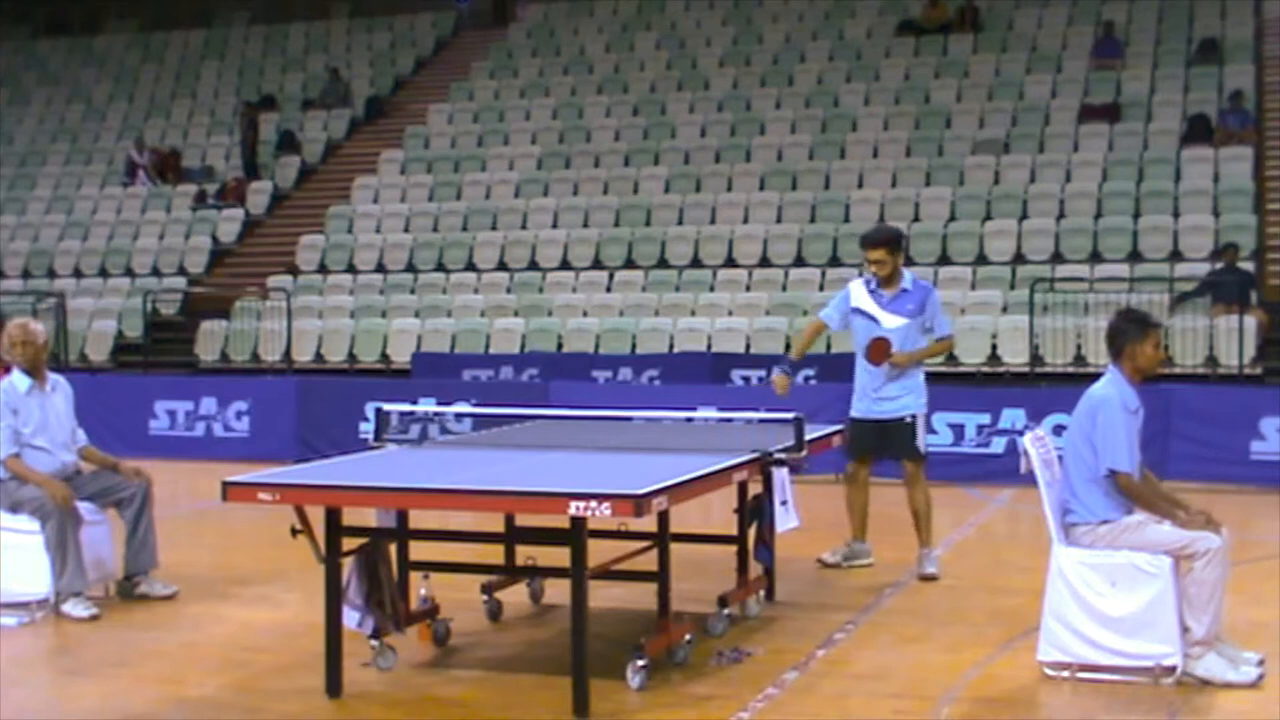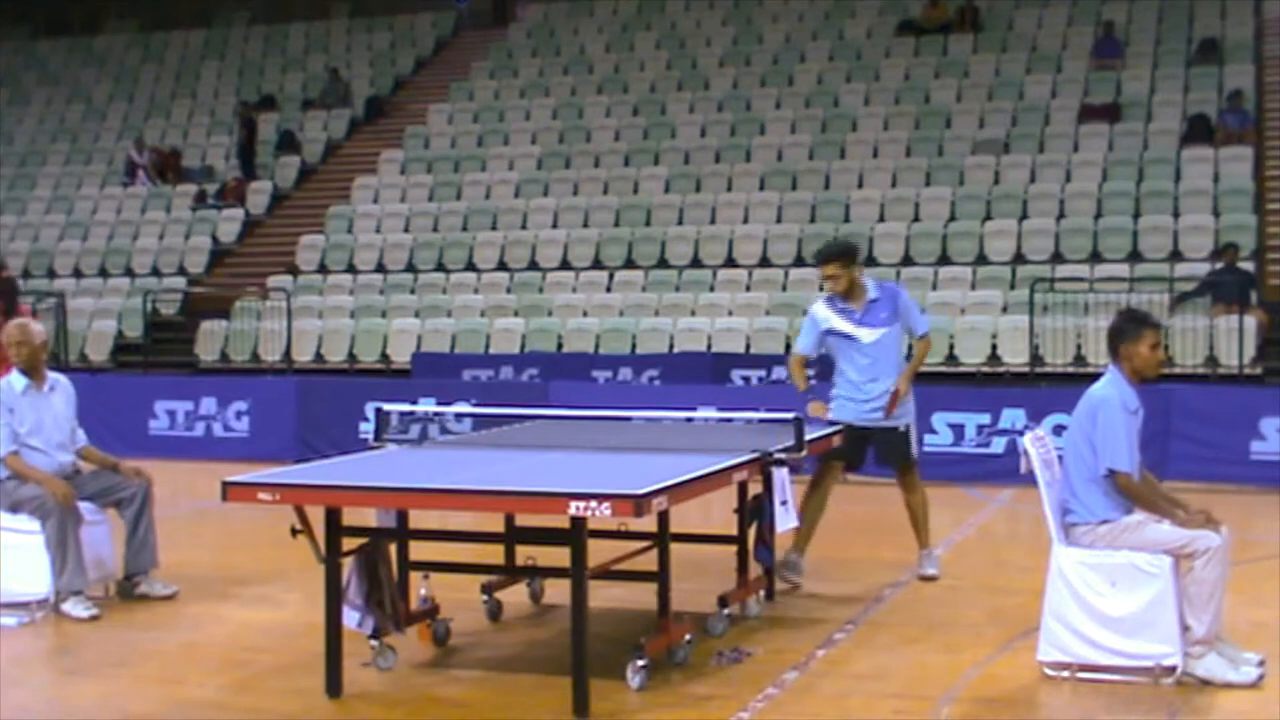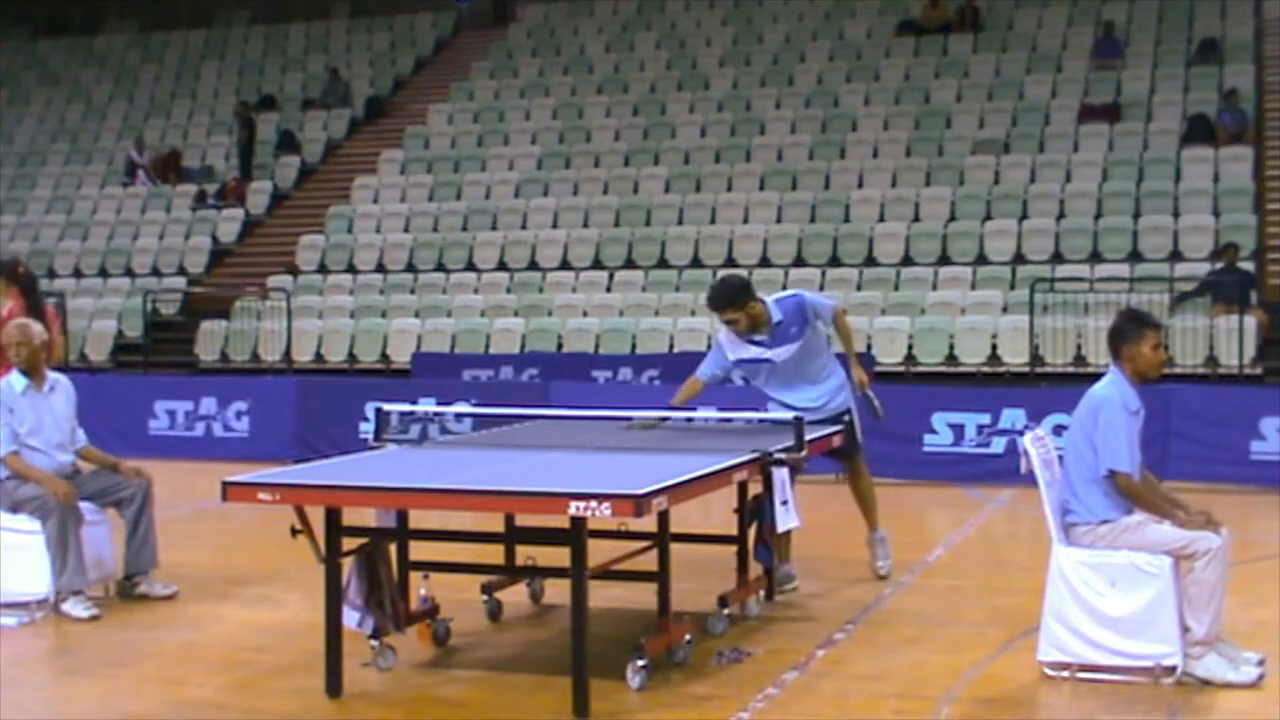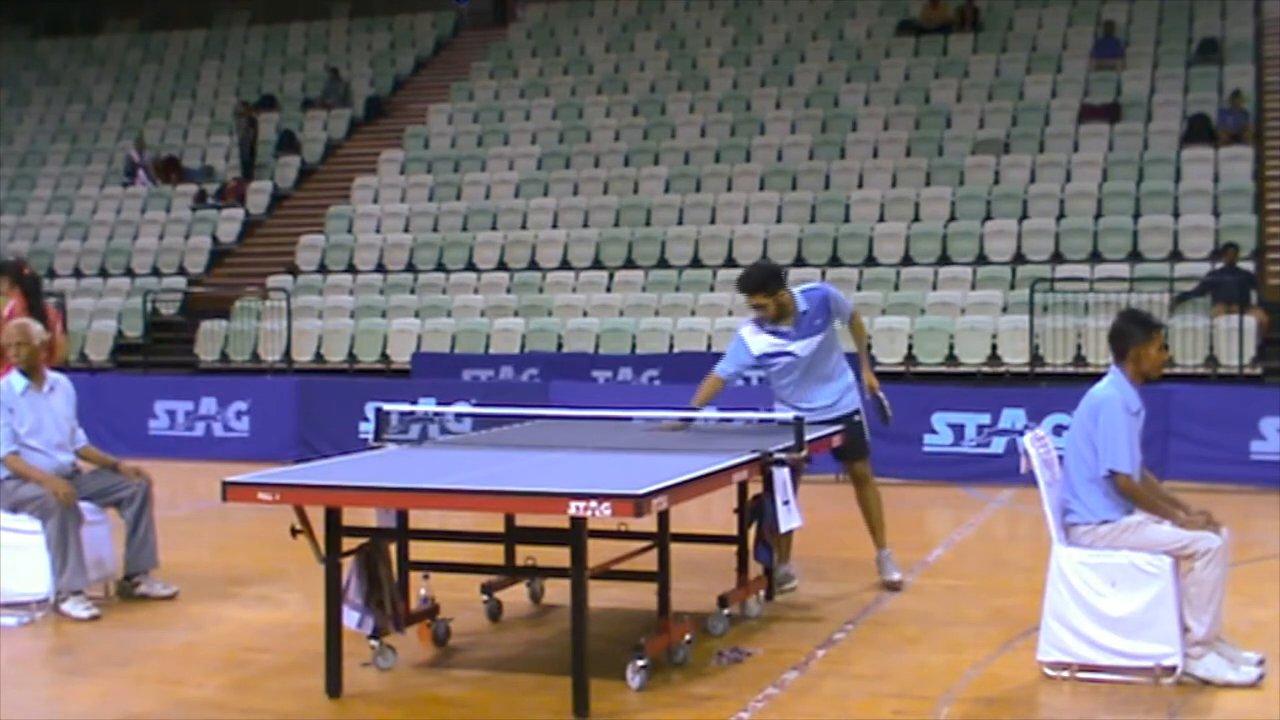
dt=0.5s
person 1, frame 1
left shoulder: (1122, 397)
right shoulder: (1109, 400)
left elbow: (1138, 472)
right elbow: (1125, 481)
left wrist: (1185, 509)
right wrist: (1180, 518)
left hip: (1116, 513)
right hip: (1099, 524)
left knee: (1215, 533)
right knee: (1206, 543)
left ankle: (1206, 638)
right ankle: (1197, 652)
person 1, frame 2
left shoulder: (1123, 396)
right shoulder: (1109, 400)
left elbow: (1137, 472)
right elbow: (1124, 481)
left wrist: (1183, 508)
right wrist: (1179, 518)
left hip: (1117, 513)
right hip: (1098, 523)
left knee: (1215, 532)
right knee: (1206, 542)
left ankle: (1206, 638)
right ankle: (1197, 651)
person 1, frame 3
left shoulder: (1124, 397)
right shoulder: (1110, 400)
left elbow: (1137, 473)
right elbow: (1124, 482)
left wrist: (1185, 509)
right wrist: (1179, 519)
left hip: (1117, 514)
right hip: (1099, 524)
left knee: (1215, 534)
right knee: (1206, 544)
left ankle: (1206, 638)
right ankle: (1197, 652)
person 1, frame 4
left shoulder: (1124, 397)
right shoulder: (1111, 400)
left elbow: (1137, 472)
right elbow: (1123, 481)
left wrist: (1185, 509)
right wrist: (1179, 518)
left hip: (1116, 514)
right hip: (1099, 524)
left knee: (1214, 533)
right knee: (1206, 543)
left ankle: (1206, 638)
right ankle: (1196, 651)
person 2, frame 1
left shoulder: (924, 294)
right shoulder: (855, 291)
left elbow: (945, 341)
right elbow: (819, 325)
left wrist: (912, 356)
right wrist: (788, 365)
left hip: (905, 402)
right hip: (864, 403)
left knee: (913, 473)
right knee: (855, 472)
left ankle: (926, 552)
right ankle: (859, 546)
person 2, frame 2
left shoulder: (894, 296)
right shoulder: (820, 312)
left elbow: (923, 339)
right elbow: (796, 360)
left wrist: (907, 378)
right wrist: (808, 396)
left hip: (891, 410)
right hip: (843, 412)
left knee: (909, 480)
right knee: (822, 478)
left ankle: (926, 553)
right ankle: (794, 558)
person 2, frame 3
left shoulder: (798, 304)
right shoulder: (728, 342)
left elbow: (837, 315)
right elbow: (698, 380)
left wrist: (854, 364)
left hip: (832, 400)
right hip: (786, 413)
left knee: (855, 467)
left ankle: (875, 536)
right ankle: (783, 567)
person 2, frame 4
left shoulder: (822, 297)
right shoulder: (749, 335)
left elbow: (853, 318)
right elbow: (718, 377)
left wrist: (866, 367)
left hip: (840, 403)
right hip: (791, 412)
left knee: (862, 475)
left ankle: (884, 556)
right ankle: (784, 567)
person 3, frame 1
left shoulder: (61, 386)
left wrist: (117, 465)
right wrist: (46, 482)
left hip: (70, 477)
left knee: (135, 485)
right knee: (59, 506)
left ankle: (136, 577)
right ankle: (69, 594)
person 3, frame 2
left shoulder: (63, 386)
left wrist: (118, 465)
right wrist: (47, 480)
left hip: (69, 476)
left knee: (136, 485)
right knee: (59, 504)
left ankle: (135, 577)
right ankle: (69, 594)
person 3, frame 3
left shoulder: (63, 385)
left wrist: (118, 465)
right wrist: (47, 480)
left hip: (69, 476)
left knee: (135, 486)
right knee: (60, 503)
left ankle: (136, 576)
right ankle: (69, 593)
person 3, frame 4
left shoulder: (63, 385)
left wrist: (117, 464)
right wrist: (47, 479)
left hip: (69, 476)
left knee: (136, 485)
right knee: (60, 502)
left ankle: (136, 577)
right ankle: (68, 594)
